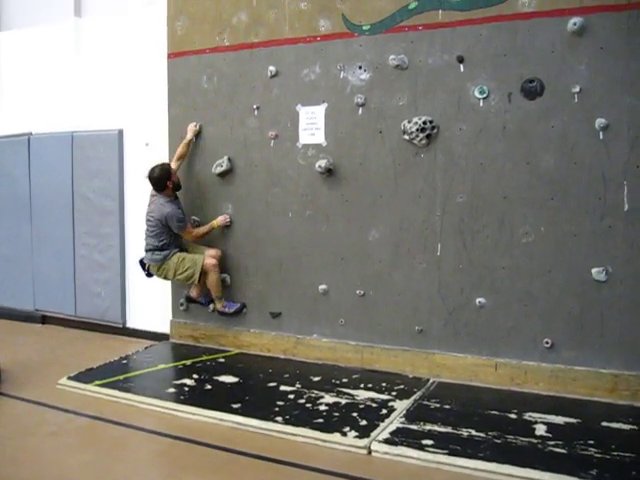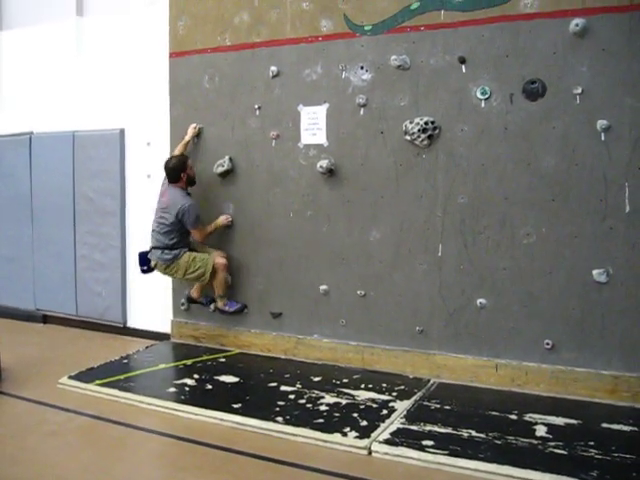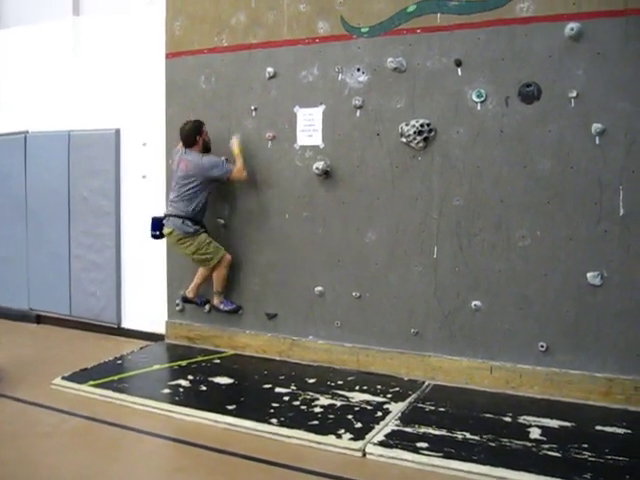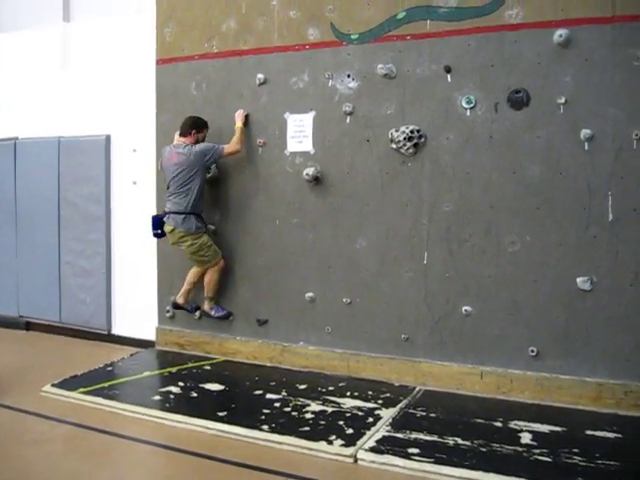
dt=0.4s
person 1, frame 1
left shoulder: (159, 191)
right shoulder: (168, 210)
left elbow: (177, 160)
right elbow: (192, 235)
left wrist: (189, 138)
right wrist: (215, 224)
left hip: (172, 249)
right hip: (162, 260)
left knee: (215, 254)
right knee: (211, 264)
left ankle: (195, 292)
right ankle: (221, 305)
person 1, frame 2
left shoulder: (168, 185)
right shoulder: (186, 204)
left elbow: (176, 158)
right elbow: (200, 235)
left wrist: (188, 138)
right wrist: (218, 223)
left hip: (171, 250)
right hip: (169, 259)
left knee: (218, 256)
right knee: (220, 263)
left ankle: (196, 293)
right ankle: (222, 303)
person 1, frame 3
left shoulder: (179, 155)
right shoulder: (208, 163)
right elbow: (241, 174)
left wrist: (188, 132)
right wrist: (236, 149)
left hip: (172, 225)
right hip: (185, 229)
left knee: (214, 258)
right knee: (224, 259)
left ankle: (191, 293)
right ankle: (218, 300)
person 1, frame 4
left shoulder: (166, 152)
right shoulder: (198, 152)
right elbow: (235, 147)
left wrist: (178, 136)
right wrist: (239, 124)
left hip: (173, 222)
right hip: (187, 224)
left knee: (204, 262)
right knee: (216, 263)
left ankle: (181, 299)
right ankle: (209, 306)
